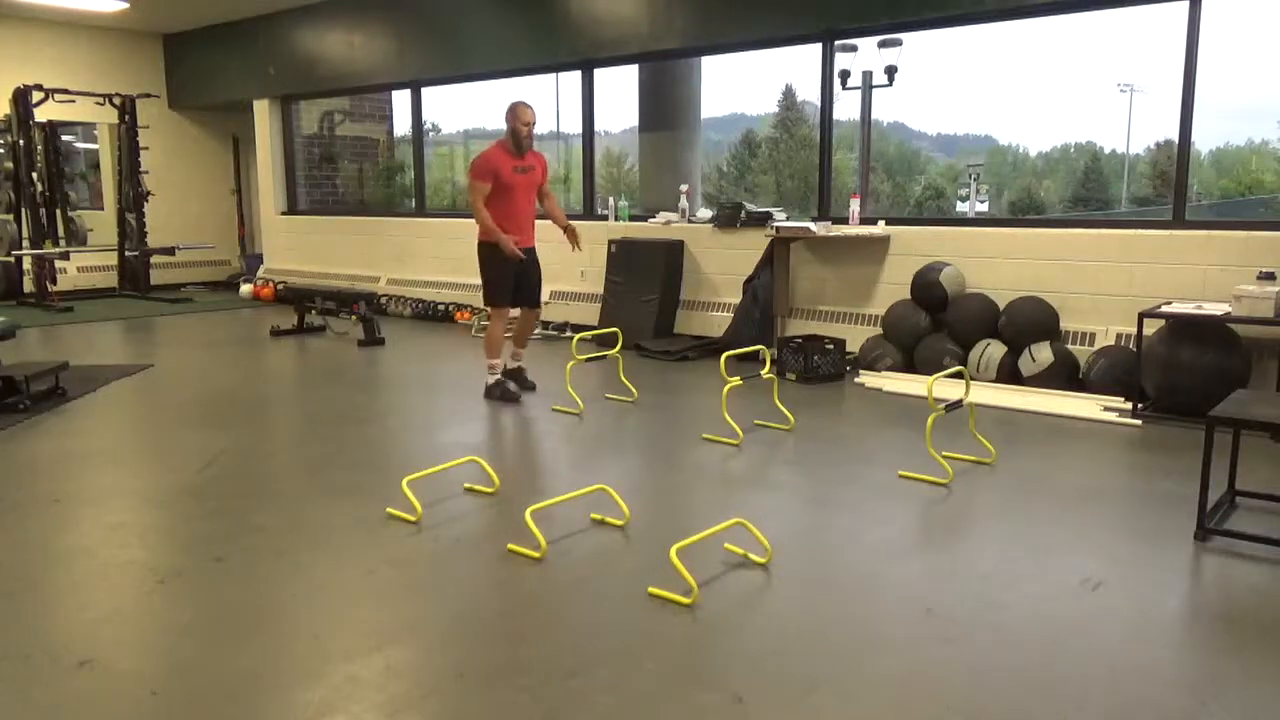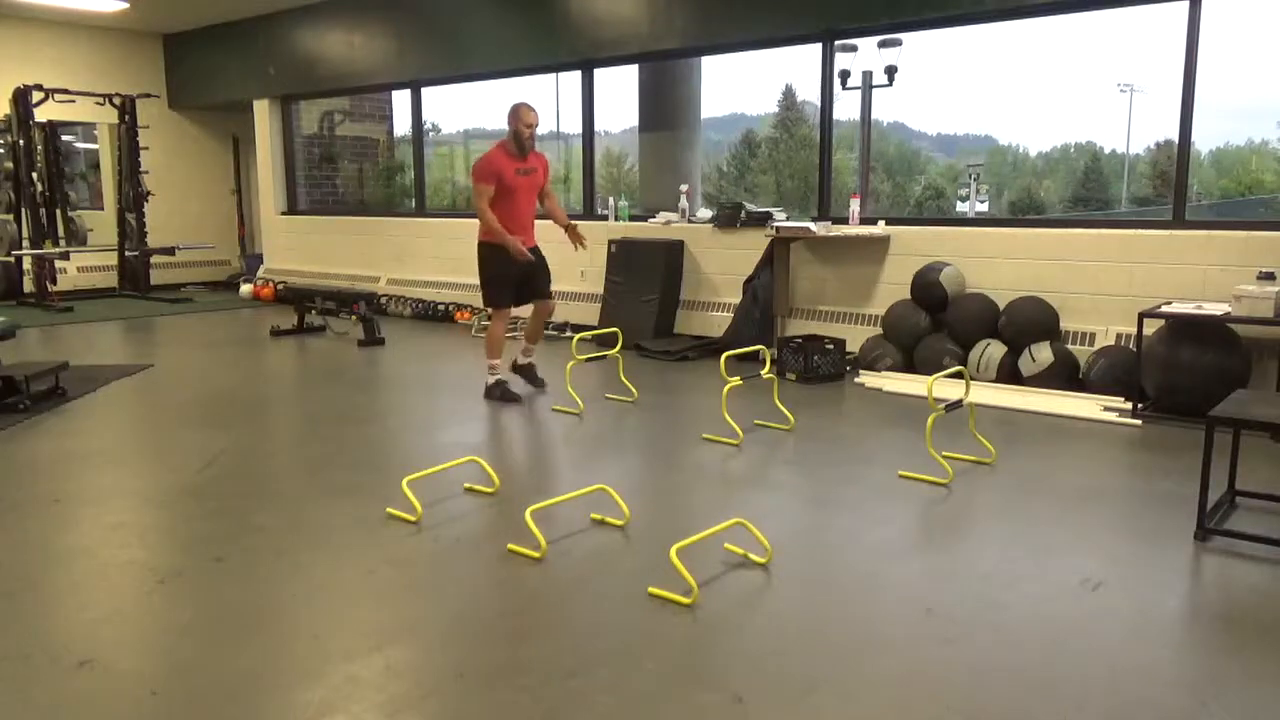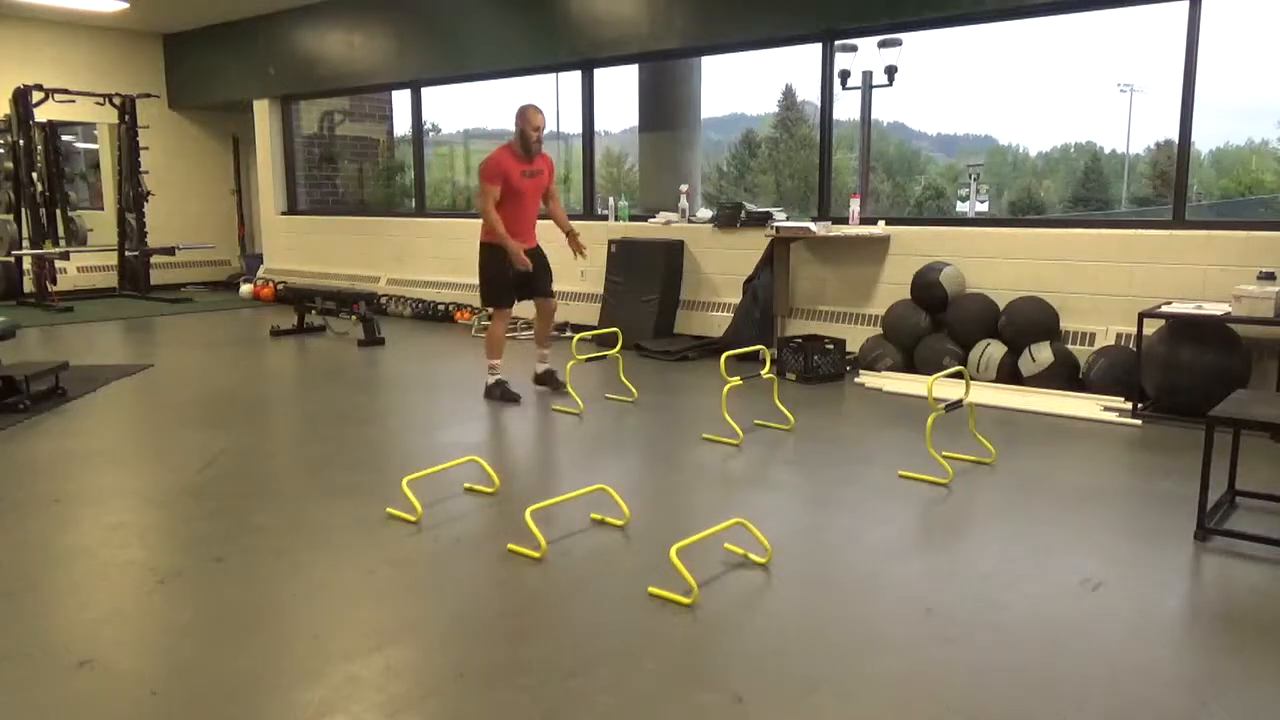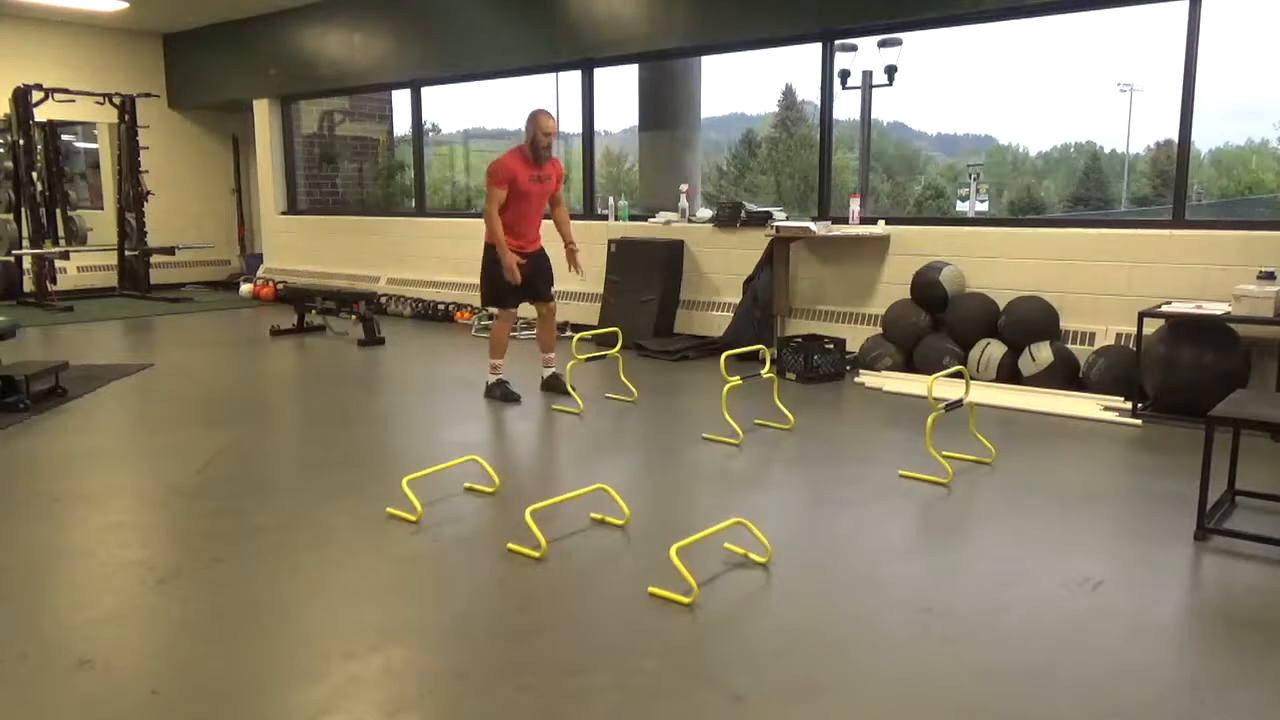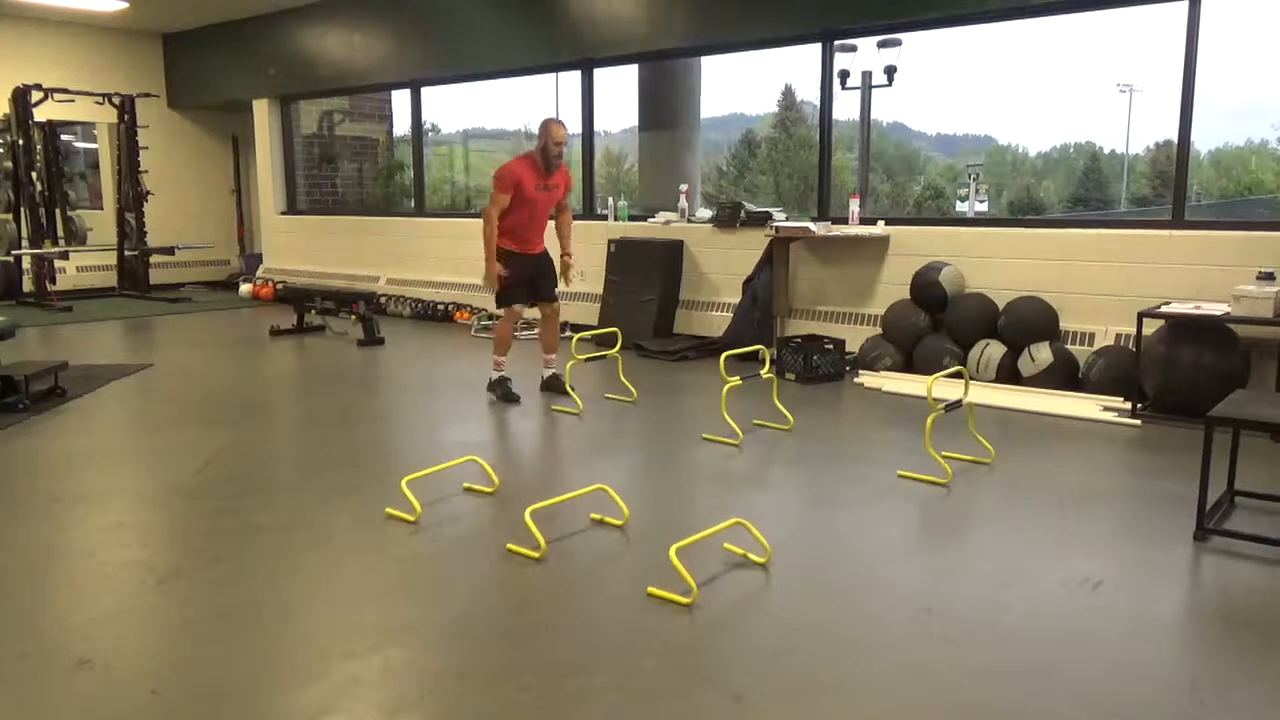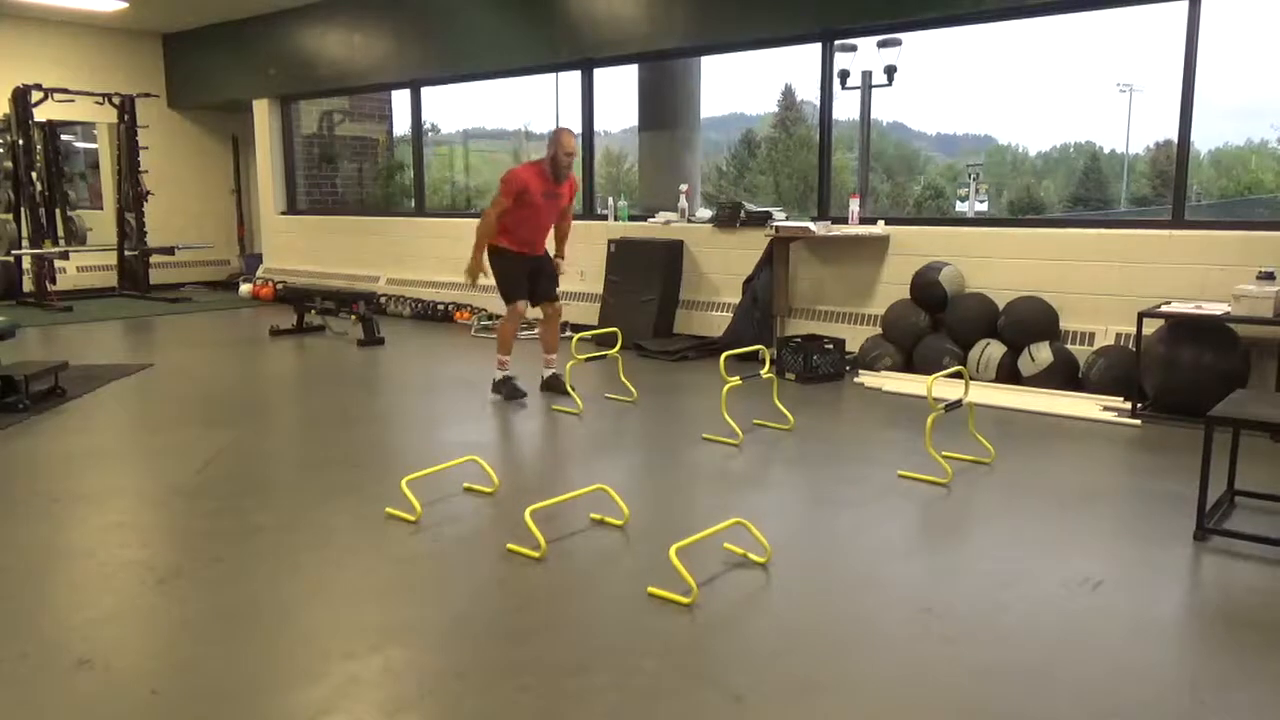
dt=0.1s
person 1, frame 1
left shoulder: (538, 160)
right shoulder: (487, 160)
left elbow: (546, 197)
right elbow: (476, 204)
left wrist: (565, 226)
right wrist: (499, 238)
left hip: (526, 246)
right hip: (496, 247)
left knee: (531, 310)
right knee: (500, 312)
left ankle: (513, 365)
right ankle: (493, 380)
person 1, frame 2
left shoulder: (539, 161)
right shoulder: (490, 162)
left elbow: (547, 197)
right elbow: (481, 207)
left wrist: (567, 226)
right wrist: (506, 240)
left hip: (529, 246)
right hip: (498, 248)
left knee: (546, 305)
right knee: (501, 312)
left ankle: (524, 360)
right ankle: (493, 381)
person 1, frame 3
left shoulder: (545, 162)
right shoulder: (496, 163)
left elbow: (551, 200)
right elbow: (487, 209)
left wrist: (569, 232)
right wrist: (510, 247)
left hip: (531, 247)
right hip: (499, 248)
left knee: (548, 304)
right knee: (501, 313)
left ankle: (543, 369)
right ankle: (493, 381)
person 1, frame 4
left shoulder: (554, 167)
right shoulder: (505, 166)
left elbow: (558, 205)
right elbow: (491, 212)
left wrist: (569, 243)
right wrist: (504, 254)
left hip: (534, 250)
right hip: (504, 251)
left knee: (547, 310)
right knee: (507, 313)
left ankle: (549, 374)
right ankle: (494, 381)
person 1, frame 5
left shoulder: (563, 175)
right shoulder: (514, 171)
left elbow: (563, 215)
right elbow: (491, 216)
left wrist: (566, 253)
right wrist: (491, 261)
left hip: (537, 252)
right hip: (507, 251)
left knee: (551, 310)
right knee: (513, 311)
left ankle: (550, 375)
right ankle: (496, 377)
person 1, frame 6
left shoulder: (570, 183)
right shoulder: (520, 177)
right elbow: (491, 215)
left wrist: (559, 255)
right wrist: (477, 257)
left hip: (537, 252)
right hip: (507, 251)
left knee: (553, 310)
right knee: (517, 309)
left ankle: (550, 374)
right ankle: (502, 376)
